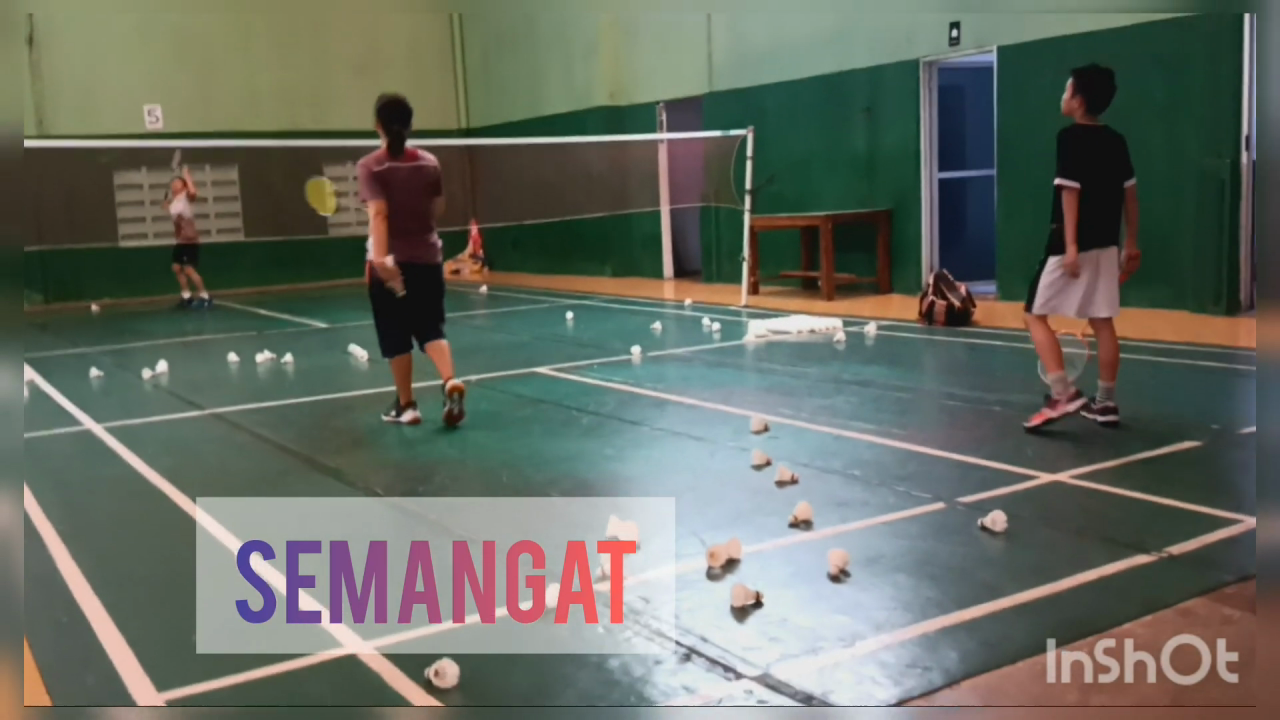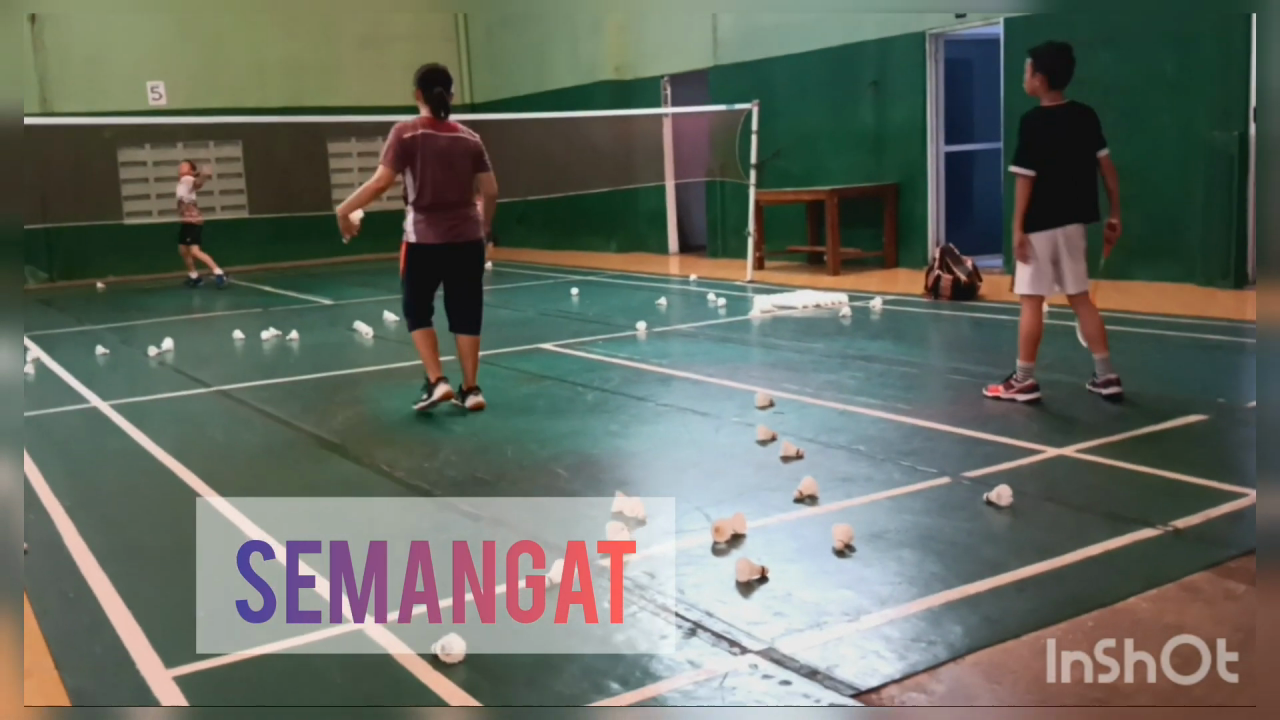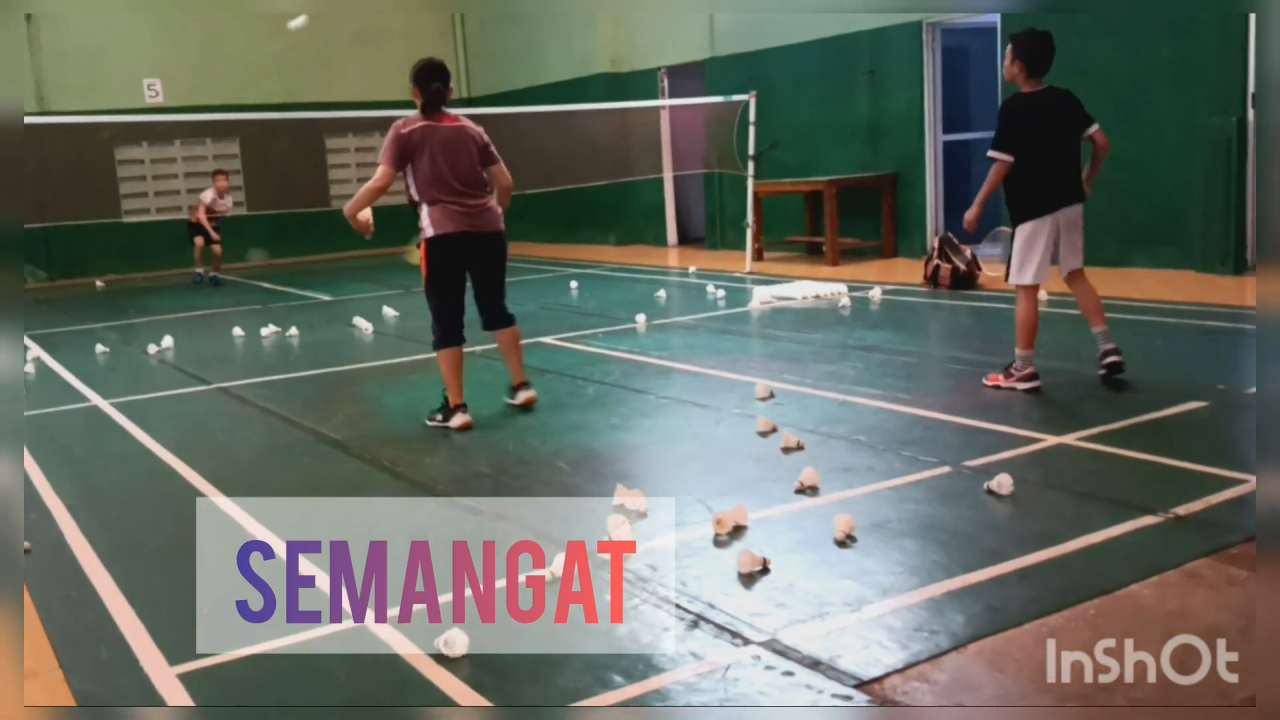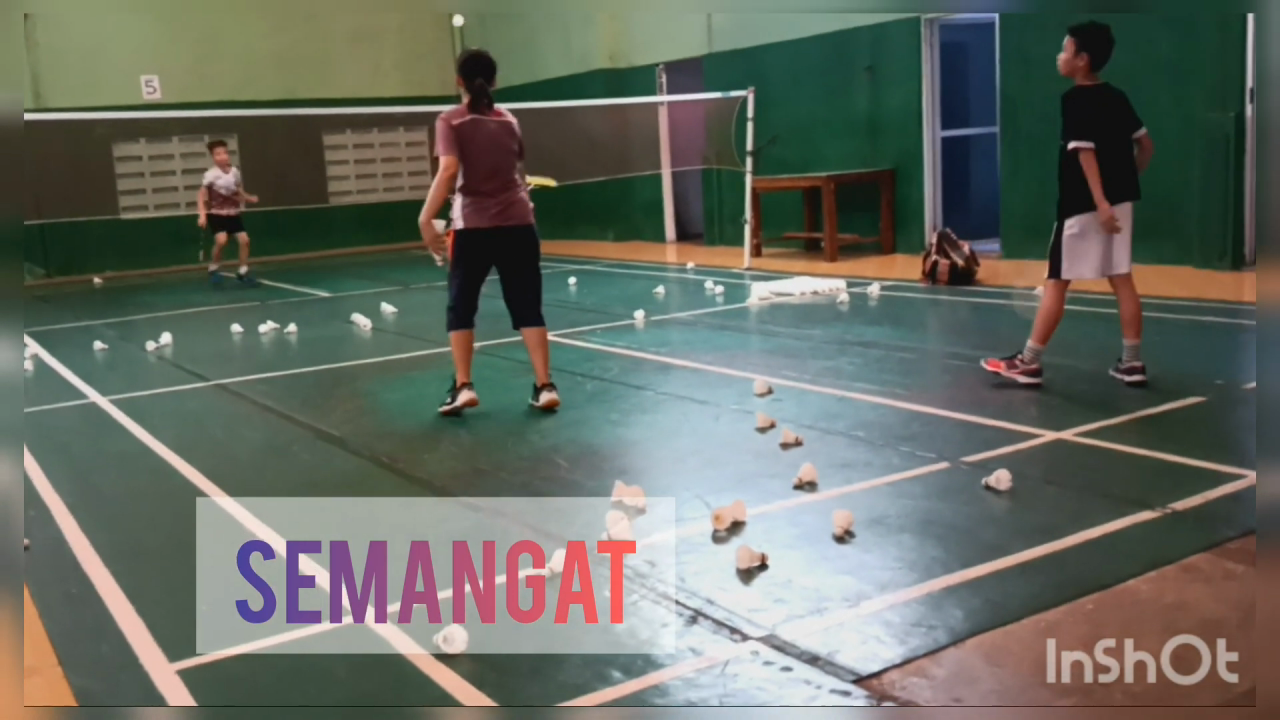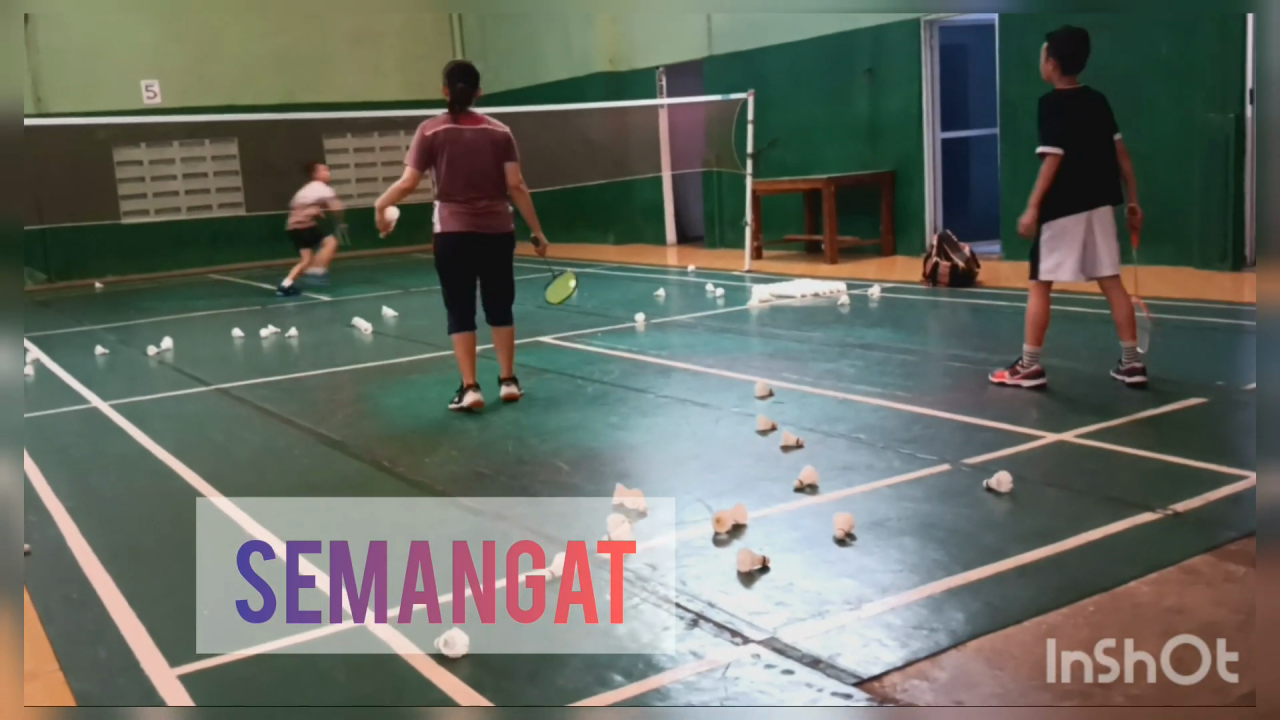
dt=0.5s
person 1, frame 1
left shoulder: (1070, 137)
right shoulder: (1116, 141)
left elbow: (1070, 192)
right elbow: (1130, 195)
left wrist: (1070, 243)
right wrist: (1131, 243)
left hip: (1078, 245)
right hip: (1105, 244)
left knee: (1035, 315)
right knee: (1102, 322)
left ankle: (1062, 392)
right ankle: (1105, 402)
person 1, frame 2
left shoulder: (1033, 122)
right shoulder: (1086, 116)
left elbow: (1024, 179)
right elbow: (1107, 168)
left wrist: (1017, 229)
right wrist: (1114, 215)
left hip: (1041, 224)
right hip: (1076, 220)
left knee: (1031, 300)
right knee: (1080, 298)
left ankle: (1024, 381)
right ankle: (1106, 376)
person 1, frame 3
left shoulder: (1013, 108)
right shoulder: (1067, 100)
left elbow: (1002, 164)
right elbow: (1101, 142)
left wrist: (977, 206)
right wrist: (1086, 180)
left hip: (1032, 208)
right hip: (1069, 202)
left knee: (1026, 288)
right knee: (1076, 276)
left ankle: (1022, 369)
right ankle: (1107, 347)
person 1, frame 4
left shoulder: (1074, 99)
right shoulder: (1117, 97)
left elbow: (1086, 154)
right elbow: (1146, 146)
left wrist: (1101, 202)
left hip: (1083, 207)
right hip: (1120, 201)
left knee: (1056, 283)
right knee: (1122, 280)
left ankle: (1029, 361)
right ankle: (1132, 362)
person 1, frame 5
left shoulder: (1051, 103)
right shoulder: (1098, 101)
left elbow: (1052, 159)
right elbow: (1121, 153)
left wrist: (1032, 208)
right wrist: (1132, 200)
left hip: (1064, 209)
right hip: (1100, 205)
left knee: (1040, 284)
right knee: (1112, 282)
left ankle: (1030, 365)
right ankle: (1131, 363)
person 2, frame 1
left shoulder: (370, 166)
right shoulder: (429, 163)
left elbow: (378, 214)
right elbow: (436, 211)
left wrist: (380, 257)
left hip: (391, 260)
right hip: (427, 258)
left knee: (394, 334)
right knee: (431, 327)
left ankle: (405, 405)
right ankle: (450, 381)
person 2, frame 2
left shoulder: (405, 134)
right shoulder: (469, 138)
left elbow: (380, 182)
right elbow: (490, 192)
left wrist: (344, 210)
right wrist: (484, 226)
left hip: (424, 239)
right hip: (468, 238)
left knee: (417, 311)
right knee: (466, 314)
left ankle: (436, 381)
right ankle: (470, 389)
person 2, frame 3
left shoulder: (405, 130)
right shoulder: (471, 130)
left elbow: (381, 182)
right elbow: (504, 182)
left wrist: (352, 210)
right wrist: (495, 210)
left hip: (443, 235)
right hip: (487, 230)
left knee: (446, 321)
right knee: (496, 310)
left ankle: (456, 407)
right ankle: (521, 385)
person 2, frame 4
left shoulder: (451, 121)
right shoulder: (508, 121)
left elbow: (448, 171)
left wrist: (426, 218)
left hip: (473, 227)
right hip: (519, 224)
left knee: (461, 308)
right knee: (527, 307)
left ankle: (462, 386)
right ankle: (545, 386)
person 2, frame 5
left shoulder: (431, 131)
right shoulder: (499, 131)
left elbow: (407, 183)
right elbow: (516, 186)
left wrist: (381, 205)
right wrist: (537, 231)
left hip: (452, 232)
right hip: (497, 230)
left knee: (460, 311)
right knee: (500, 306)
left ankle: (470, 388)
right ankle: (507, 380)
